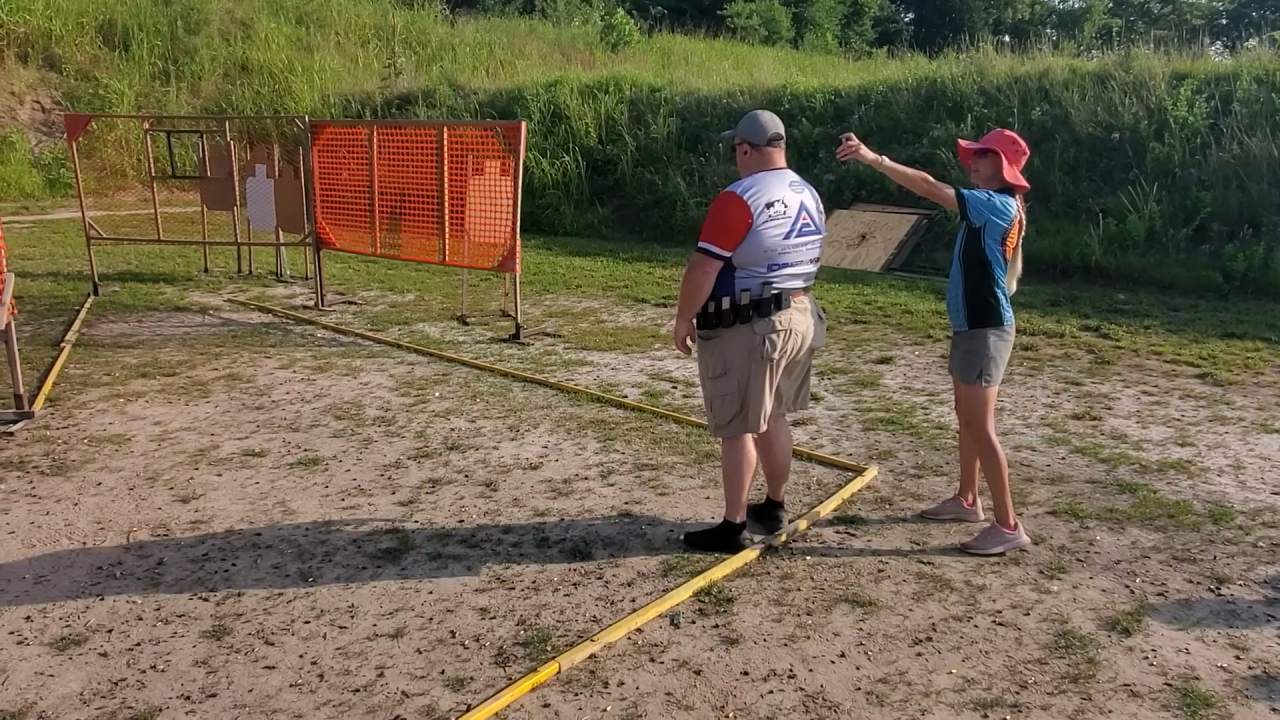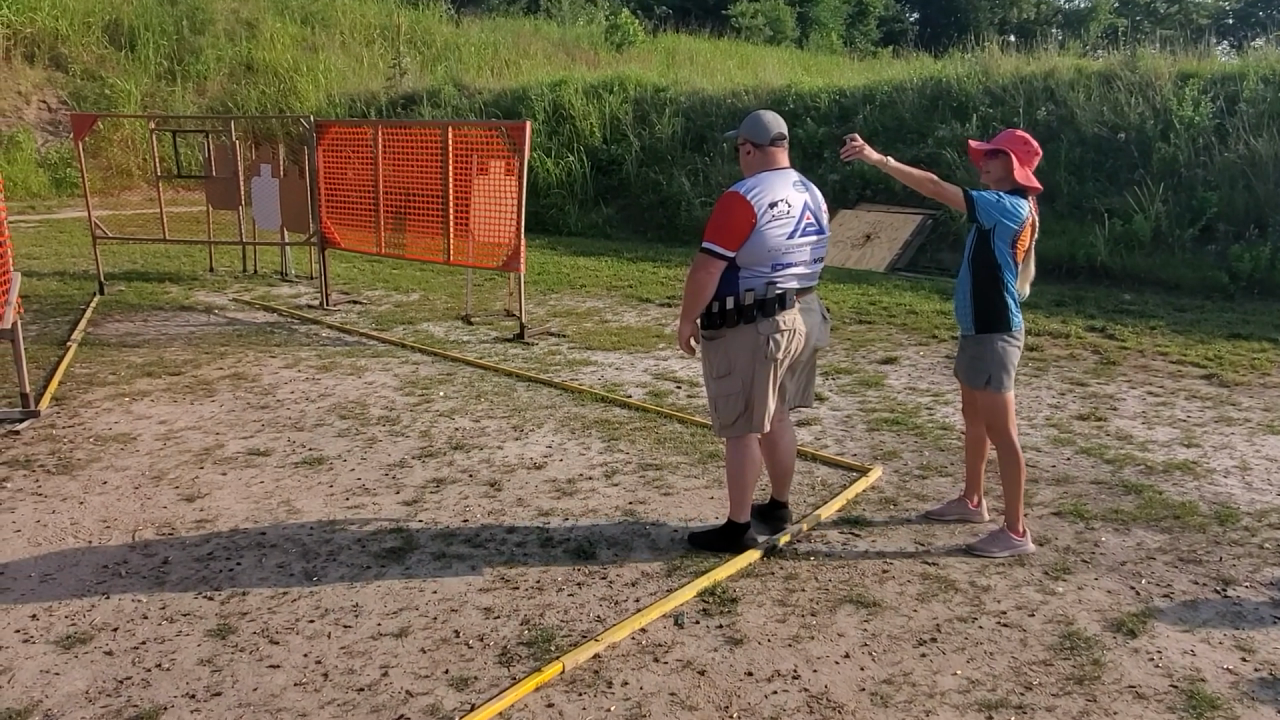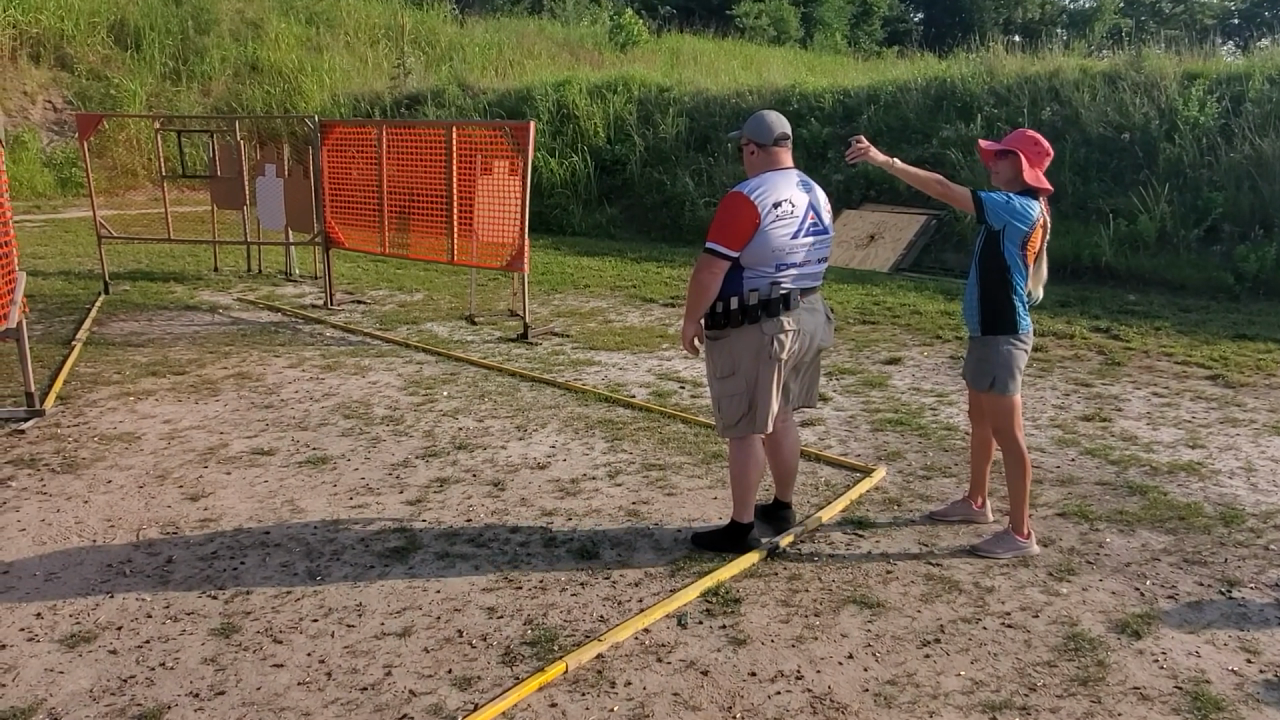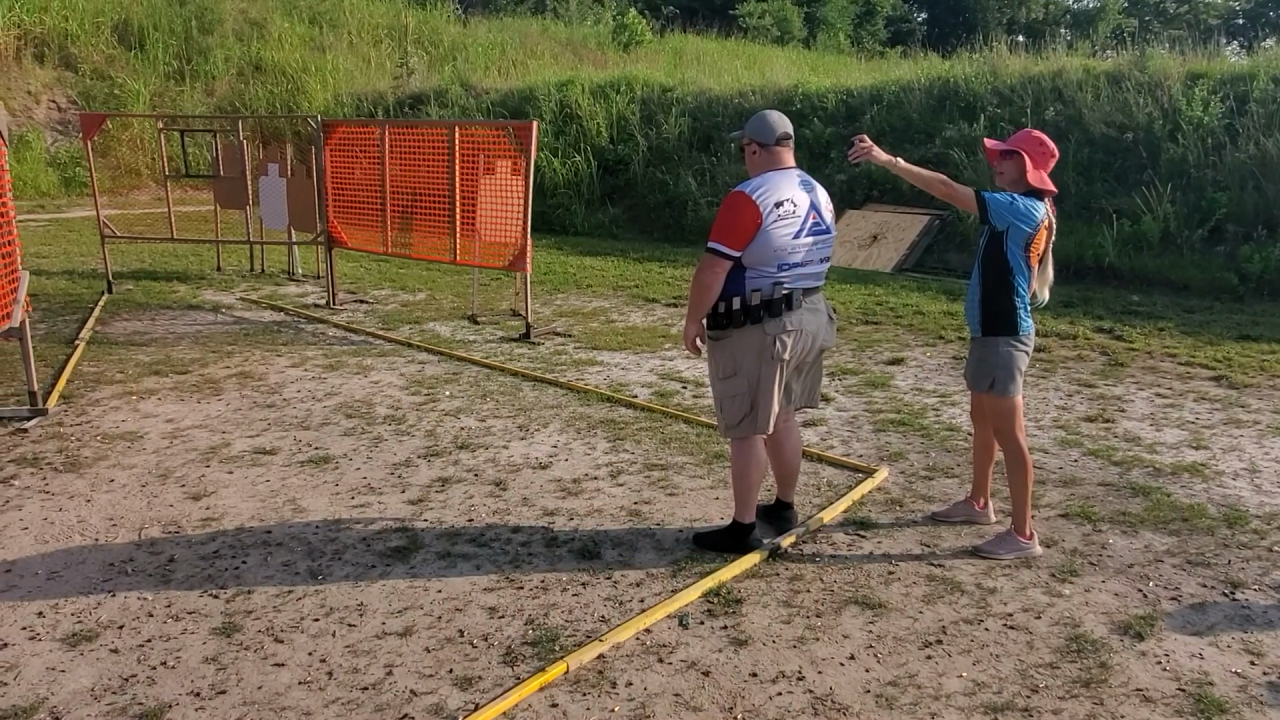
dt=0.4s
person 1, frame 1
left shoulder: (739, 198)
right shoulder: (809, 195)
left elbow: (704, 268)
left wrist: (684, 319)
left hip: (746, 327)
right hip: (800, 317)
left knee: (738, 428)
right knee: (773, 418)
left ankle: (733, 527)
right ankle: (774, 508)
person 1, frame 2
left shoulder: (743, 198)
right shoulder: (813, 195)
left elbow: (707, 268)
left wrist: (688, 319)
left hip: (750, 327)
right hip: (802, 316)
left knee: (742, 428)
right knee: (776, 417)
left ankle: (738, 527)
right ankle: (778, 507)
person 1, frame 3
left shoulder: (747, 198)
right shoulder: (816, 195)
left elbow: (711, 268)
left wrist: (691, 321)
left hip: (754, 327)
right hip: (808, 317)
left knee: (746, 429)
right knee: (780, 418)
left ankle: (741, 528)
right ankle: (782, 507)
person 1, frame 4
left shoulder: (749, 197)
right shoulder: (819, 194)
left elbow: (713, 268)
left wrist: (694, 320)
left hip: (757, 328)
right hip: (810, 316)
left knee: (747, 429)
right knee: (782, 417)
left ankle: (743, 528)
right ankle: (784, 507)
person 2, frame 1
left shoulder: (999, 205)
right shoulder: (991, 206)
left elbow: (930, 188)
left wrist: (873, 158)
left hip: (986, 329)
right hip: (971, 326)
left knee: (980, 427)
right knee: (966, 417)
left ankle: (1008, 525)
right ankle: (966, 499)
person 2, frame 2
left shoulder: (1010, 207)
right shoulder: (1001, 207)
left elbow: (937, 189)
left wrist: (878, 159)
left hip: (995, 333)
right hip: (978, 329)
left knee: (1001, 432)
right knee: (973, 418)
left ankle: (1016, 531)
right ankle: (972, 500)
person 2, frame 3
left shoulder: (1019, 208)
right shoulder: (1015, 208)
left elbow: (944, 190)
left wrist: (885, 161)
left hip: (1003, 335)
right hip: (988, 331)
left knee: (1007, 432)
right knee: (980, 420)
left ankle: (1021, 532)
right ankle: (975, 502)
person 2, frame 4
left shoulder: (1023, 209)
right shoulder: (1021, 209)
left elbow: (947, 190)
left wrist: (887, 160)
left hip: (1004, 335)
right hip: (991, 330)
left knee: (1008, 433)
right knee: (982, 420)
left ankle: (1023, 534)
right ankle: (978, 502)
